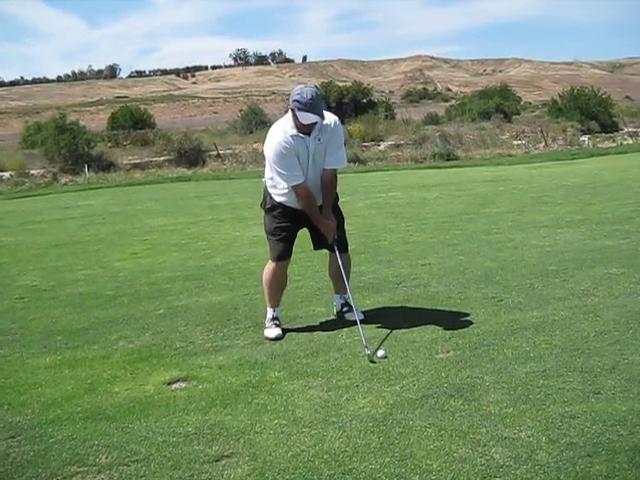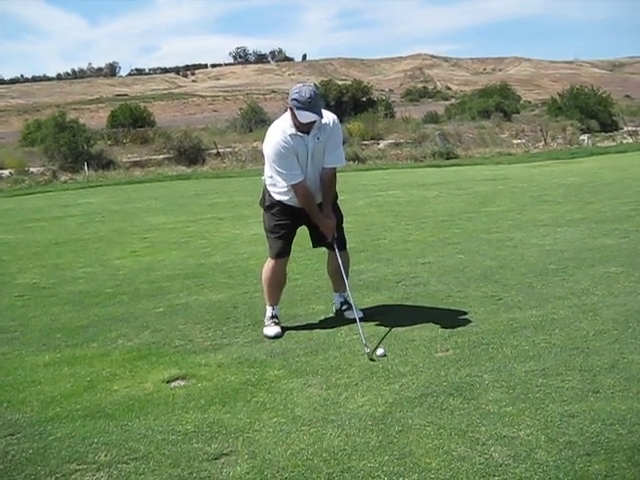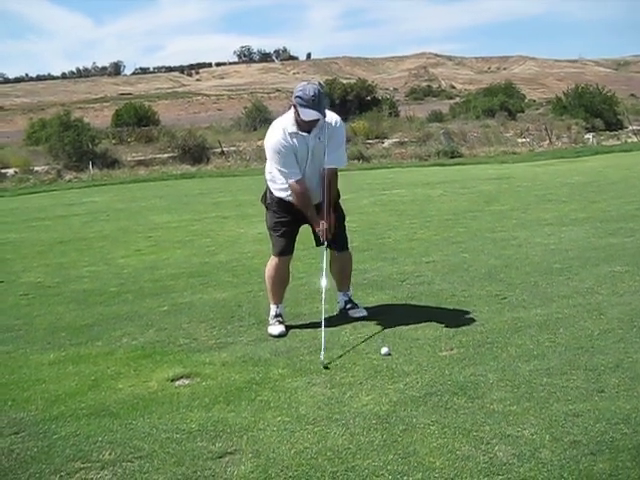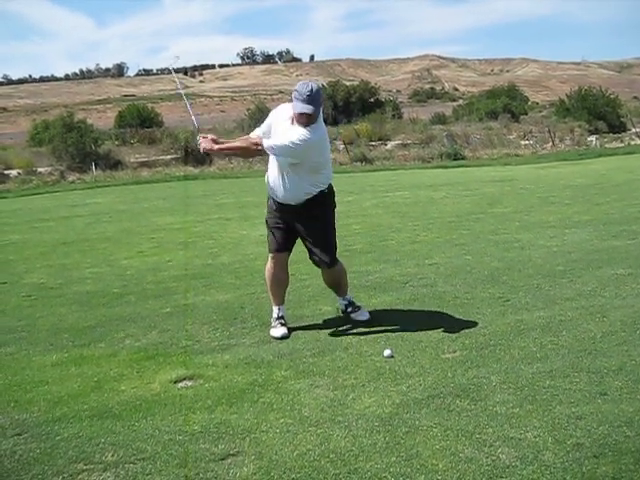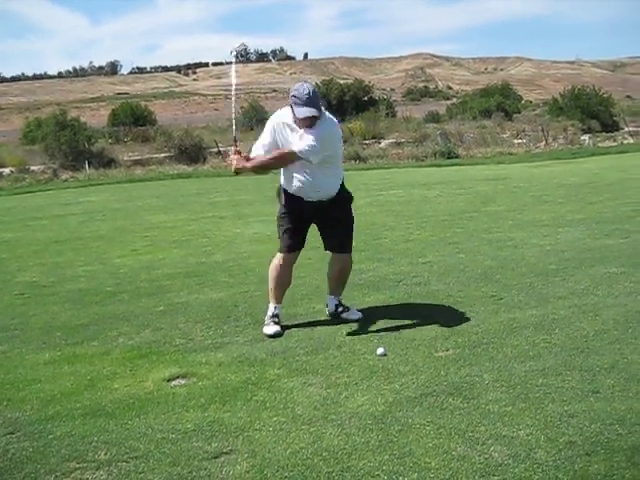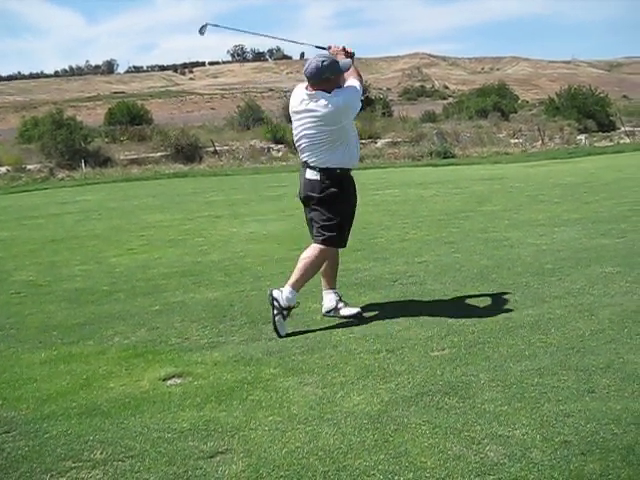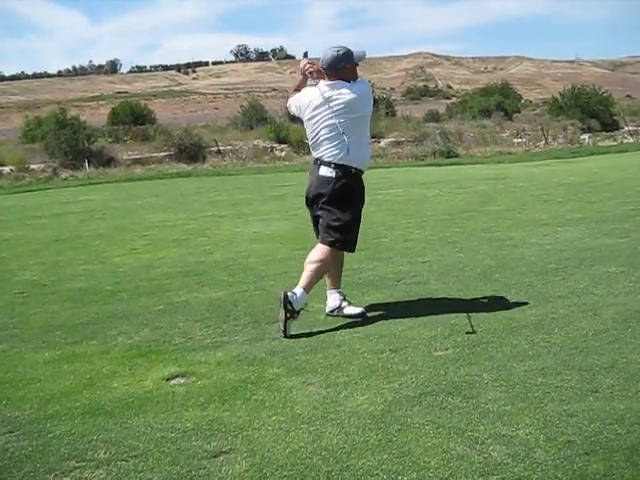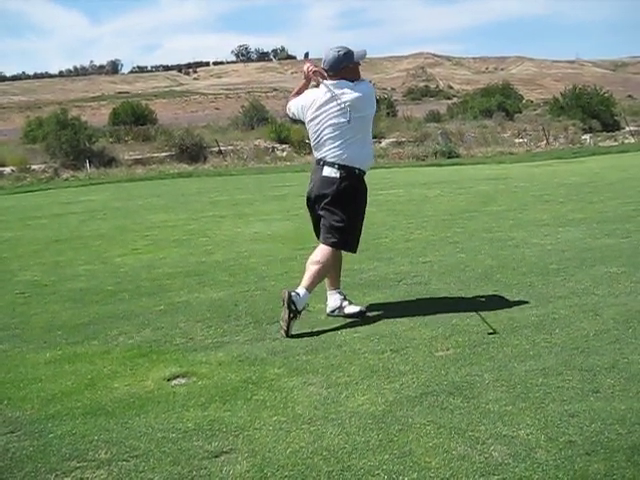
dt=0.4s
person 1, frame 1
left shoulder: (332, 125)
right shoulder: (279, 139)
left elbow: (329, 173)
right elbow: (299, 189)
left wrist: (328, 211)
right wrist: (320, 222)
left hip: (321, 198)
right hip: (284, 203)
left knee: (340, 250)
right knee: (279, 260)
left ankle: (341, 302)
right ankle: (272, 316)
person 1, frame 2
left shoulder: (331, 123)
right shoulder: (278, 138)
left elbow: (329, 172)
right elbow: (298, 187)
left wrist: (328, 210)
right wrist: (319, 220)
left hip: (320, 196)
right hip: (283, 202)
left knee: (339, 248)
right knee: (278, 258)
left ankle: (340, 300)
right ankle: (271, 313)
person 1, frame 3
left shoulder: (334, 125)
right shoulder: (278, 136)
left elbow: (330, 174)
right elbow: (295, 185)
left wrist: (328, 213)
right wrist: (315, 220)
left hip: (321, 197)
right hip: (284, 200)
left knee: (341, 248)
right knee: (281, 256)
left ankle: (344, 300)
right ankle: (275, 312)
person 1, frame 4
left shoulder: (311, 137)
right shoulder: (281, 112)
left elbow: (260, 148)
right elbow: (256, 137)
left wrist: (217, 149)
right wrist: (220, 142)
left hip: (314, 204)
right hip: (280, 201)
left knee: (327, 261)
right knee: (277, 257)
left ankle: (346, 301)
right ankle: (278, 314)
person 1, frame 5
left shoulder: (329, 127)
right shoulder: (278, 122)
left elbow: (287, 158)
right elbow: (261, 155)
left wrist: (247, 165)
right wrist: (246, 161)
left hip: (331, 198)
right hip: (295, 198)
left knee: (342, 254)
right knee: (286, 256)
left ankle: (334, 303)
right ankle: (273, 312)
person 1, frame 6
left shoulder: (300, 92)
right shoulder: (338, 105)
left elbow: (338, 86)
right elbow: (354, 82)
left wrist: (336, 57)
right wrist: (348, 60)
left hip: (316, 176)
right hip: (331, 182)
left knee: (330, 240)
right knee: (325, 242)
left ankle: (330, 299)
right ankle: (285, 296)
person 1, frame 7
left shoulder: (308, 97)
right shoulder: (360, 93)
left elbow: (291, 101)
left wrist: (304, 76)
right wrist: (320, 73)
left hip: (320, 174)
right hip: (342, 179)
left knee: (333, 240)
right knee: (330, 242)
left ankle: (335, 298)
right ankle: (296, 296)
person 1, frame 8
left shoulder: (310, 98)
right shoulder: (364, 93)
left elbow: (290, 107)
left wrist: (308, 80)
right wrist: (321, 77)
left hip: (321, 175)
right hip: (345, 179)
left knee: (331, 239)
right knee: (331, 242)
left ankle: (335, 298)
right ankle: (298, 297)
